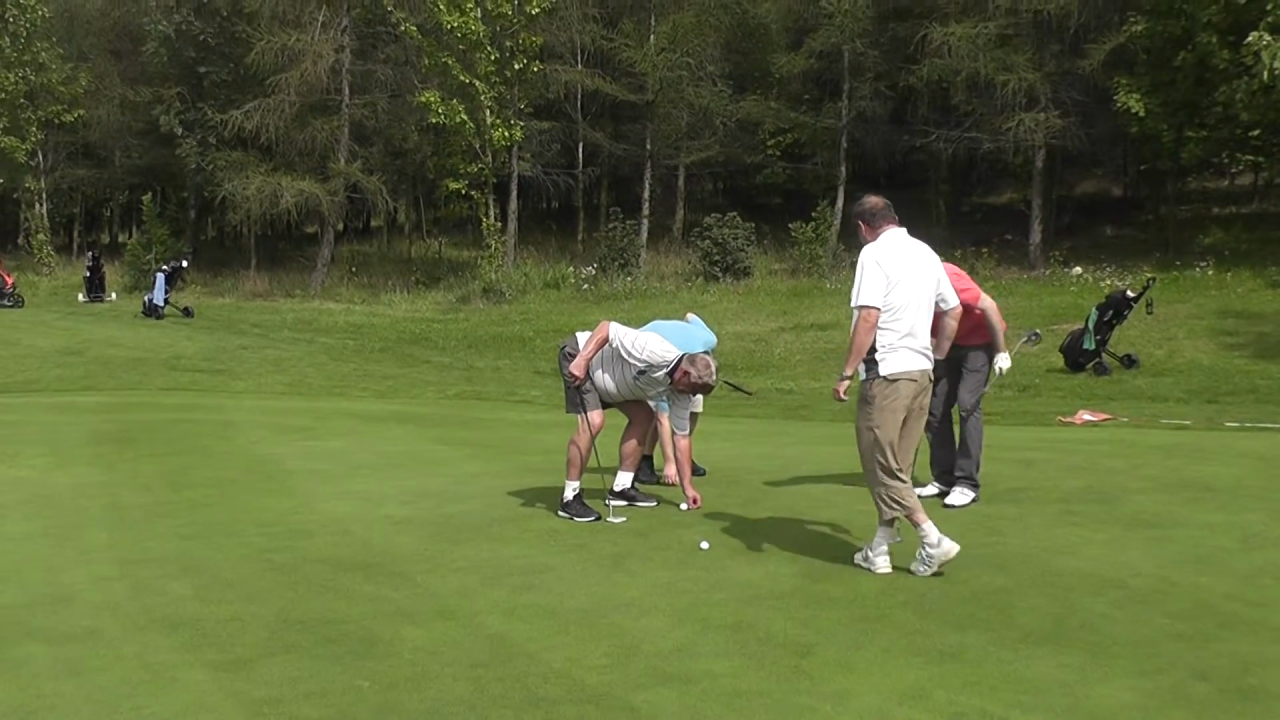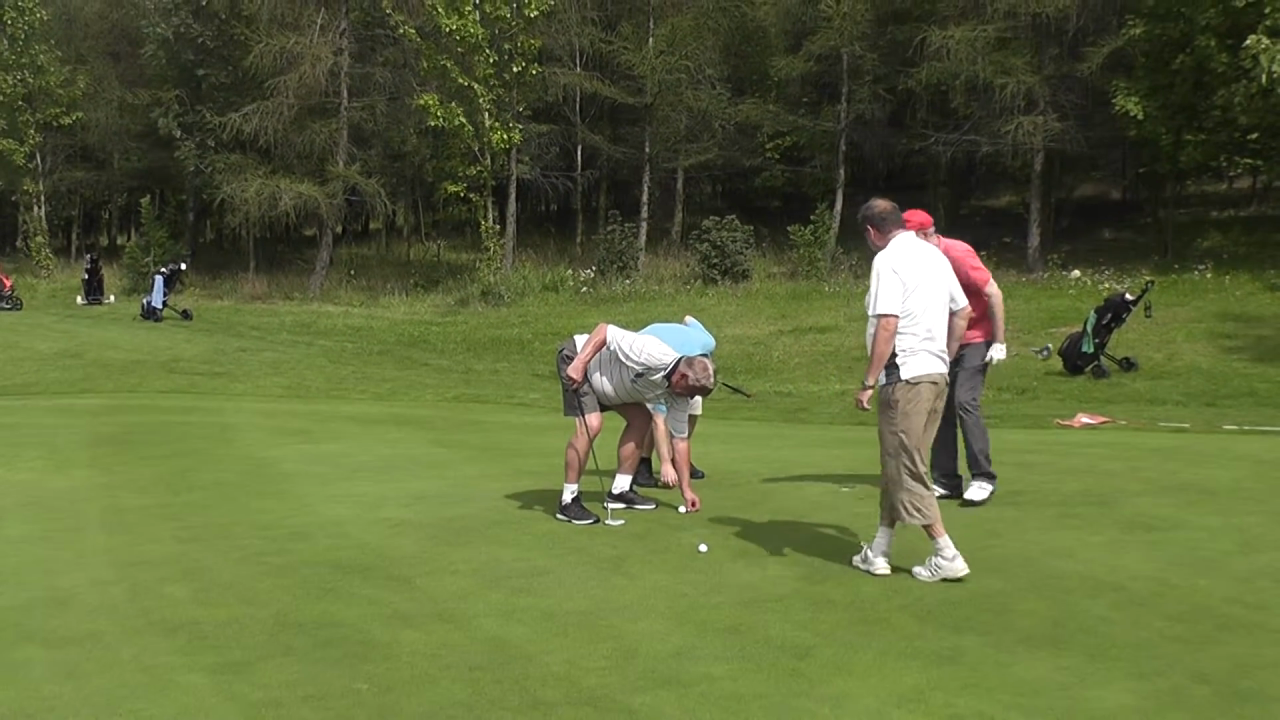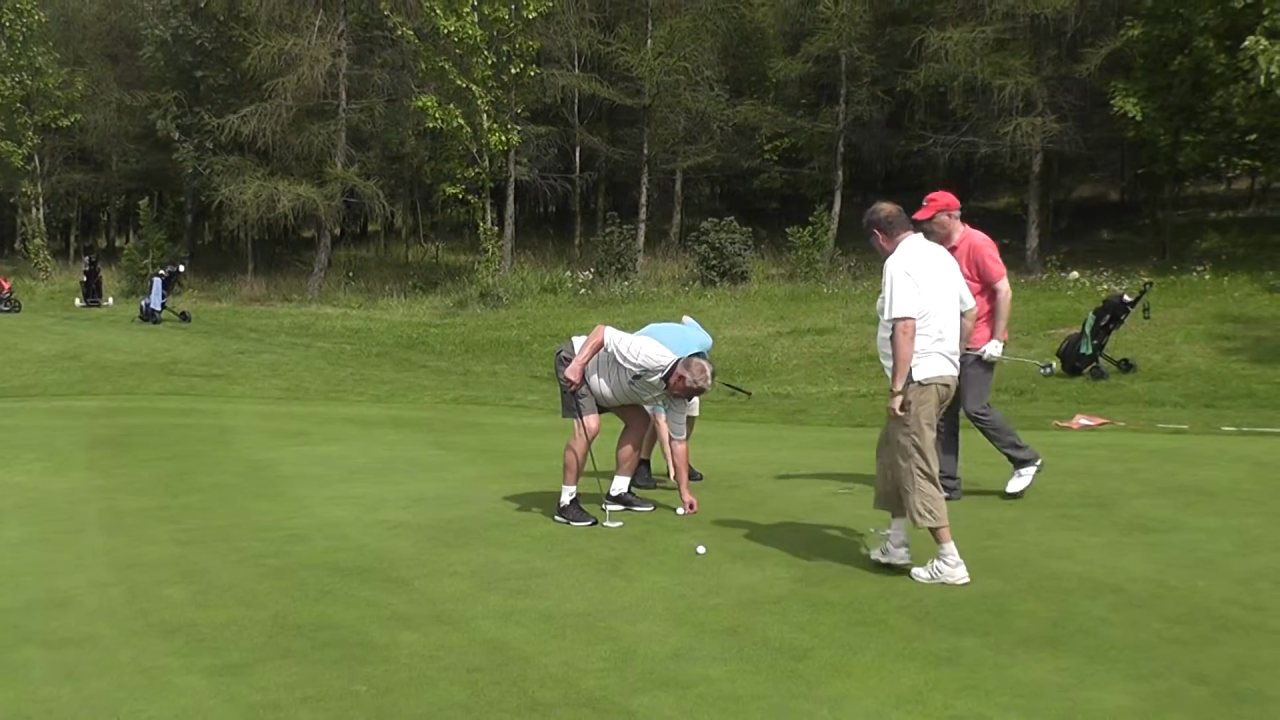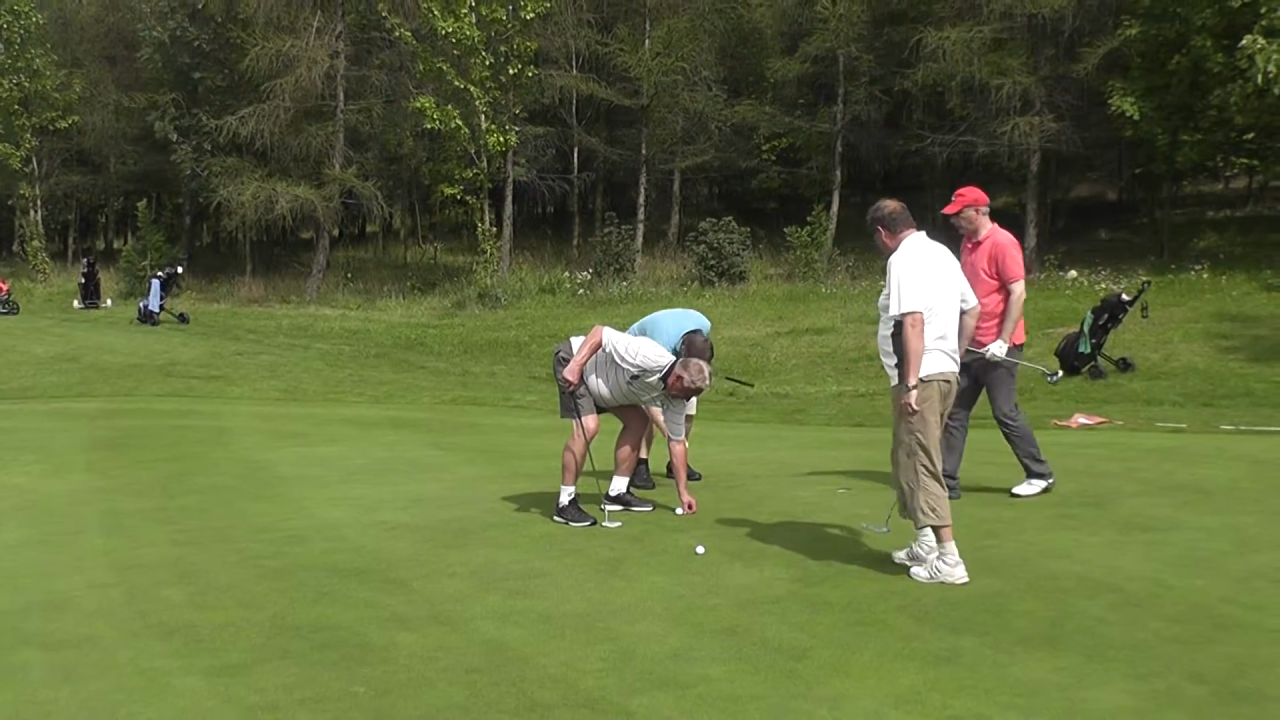
dt=0.2s
person 1, frame 1
left shoulder: (874, 253)
right shoulder: (925, 252)
left elbow: (868, 319)
right elbow: (953, 311)
left wrist: (847, 373)
right wrist: (937, 357)
left hip: (886, 373)
right hip: (921, 371)
left knee: (882, 465)
right knee: (896, 464)
left ankle: (933, 538)
right ankle: (879, 550)
person 1, frame 2
left shoulder: (888, 260)
right shoulder: (934, 254)
left elbow: (887, 326)
right elbow: (963, 312)
left wrist: (868, 382)
left hip: (905, 377)
right hip: (936, 374)
left knee: (905, 468)
right knee: (901, 465)
left ankle: (947, 555)
right ankle: (879, 551)
person 1, frame 3
left shoulder: (900, 263)
right shoulder: (941, 255)
left elbow: (904, 329)
right elbow: (970, 312)
left wrist: (896, 387)
left hip: (919, 378)
right hip: (945, 373)
left knee: (917, 467)
right knee: (893, 454)
left ankle: (949, 561)
right ankle: (897, 542)
person 1, frame 4
left shoulder: (903, 259)
right shoulder: (942, 253)
left elbow: (913, 323)
right elbow: (972, 310)
left wrist: (911, 384)
left hip: (922, 376)
right hip: (946, 371)
left knee: (921, 465)
right knee: (911, 458)
left ankle: (948, 559)
right ankle: (927, 545)
person 2, frame 1
left shoulder: (945, 280)
left elbow: (988, 305)
left wrist: (1001, 352)
left hip: (981, 340)
right hip: (951, 344)
left knee: (967, 405)
right knee: (935, 408)
left ankle: (967, 484)
right ankle: (944, 479)
person 2, frame 2
left shoulder: (957, 254)
left elbow: (994, 293)
left wrist: (999, 341)
left hip: (974, 340)
left knee: (964, 402)
left ankle: (982, 477)
right ankle: (946, 480)
person 2, frame 3
left shoulder: (978, 244)
right shoulder: (938, 249)
left elbow: (1003, 291)
left wrist: (998, 340)
left hip: (980, 343)
left knee: (974, 407)
right knee: (943, 411)
left ankle: (1025, 460)
right ankle: (948, 482)
person 2, frame 4
left shoulder: (1002, 243)
right shoulder: (966, 245)
left elbow: (1018, 293)
left wrist: (1003, 340)
left hip: (997, 346)
right hip: (971, 344)
left knee: (1005, 412)
right knee: (955, 411)
left ankle: (1040, 473)
right ankle: (947, 481)
person 3, frame 1
left shoulder: (679, 393)
right shoulder: (655, 352)
left elbow: (681, 435)
right elbow: (606, 327)
left wrist: (687, 486)
right wrist: (581, 360)
right hip: (579, 354)
left knee: (643, 416)
right knee: (593, 422)
left ankle: (621, 488)
right ankle: (570, 498)
person 3, frame 2
left shoulder: (678, 396)
right shoulder: (653, 355)
left elbow: (680, 439)
right elbow: (604, 329)
left wrist: (686, 489)
right wrist: (579, 363)
right hip: (576, 357)
left knee: (641, 419)
right knee: (591, 424)
left ankle: (620, 490)
right ankle: (568, 501)
person 3, frame 3
left shoulder: (676, 398)
right shoulder: (650, 357)
left elbow: (678, 440)
right elbow: (601, 331)
left wrist: (684, 491)
right wrist: (577, 365)
right hip: (575, 359)
left knee: (639, 421)
right knee: (589, 426)
left ankle: (618, 492)
right ankle: (567, 503)
person 3, frame 4
left shoulder: (674, 398)
right shoulder: (648, 357)
left elbow: (677, 441)
right elbow: (600, 331)
left wrist: (683, 492)
right wrist: (575, 365)
right hip: (573, 360)
left knee: (638, 421)
right knee: (588, 427)
left ankle: (617, 492)
right ankle: (565, 503)
person 4, frame 1
left shoulder: (709, 341)
left elbow: (690, 316)
right elbow: (663, 419)
right wrist: (669, 462)
left knee: (695, 400)
right knee: (655, 407)
right ankle: (644, 462)
person 4, frame 2
left shoulder: (707, 344)
left elbow: (688, 320)
right elbow: (658, 421)
right wrist: (665, 463)
left knee: (694, 402)
right knee: (654, 409)
right ankle: (643, 465)
person 4, frame 3
left shoulder: (704, 343)
left elbow: (685, 319)
right elbow: (660, 420)
right wrist: (670, 463)
left knee: (691, 404)
right knee: (652, 411)
right ankle: (641, 467)
person 4, frame 4
left shoulder: (703, 327)
right shoulder: (662, 349)
right elbow: (653, 406)
left knee: (688, 402)
right knee: (648, 407)
right ankle: (640, 467)
